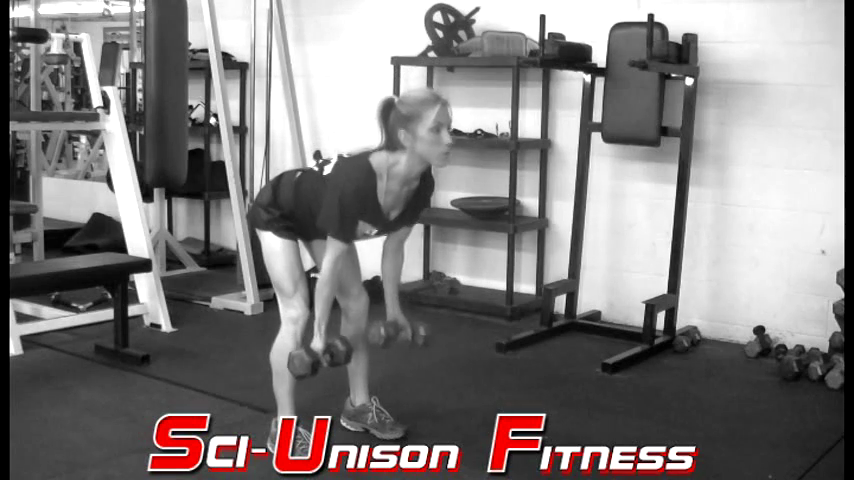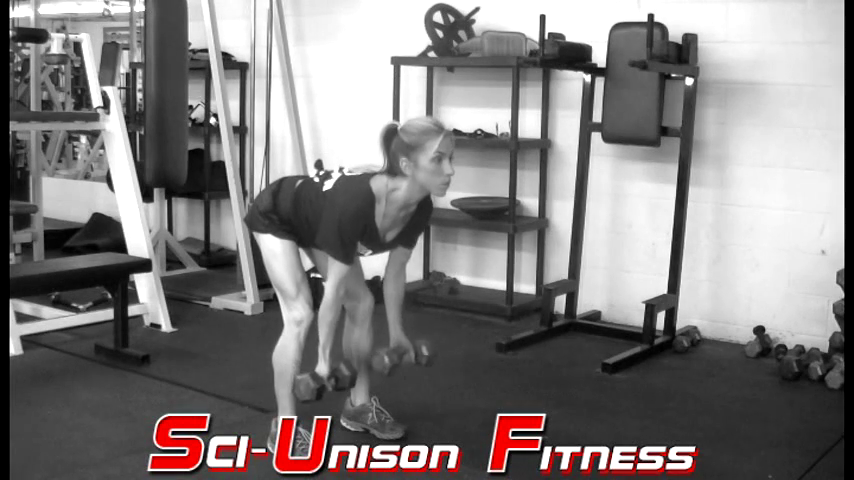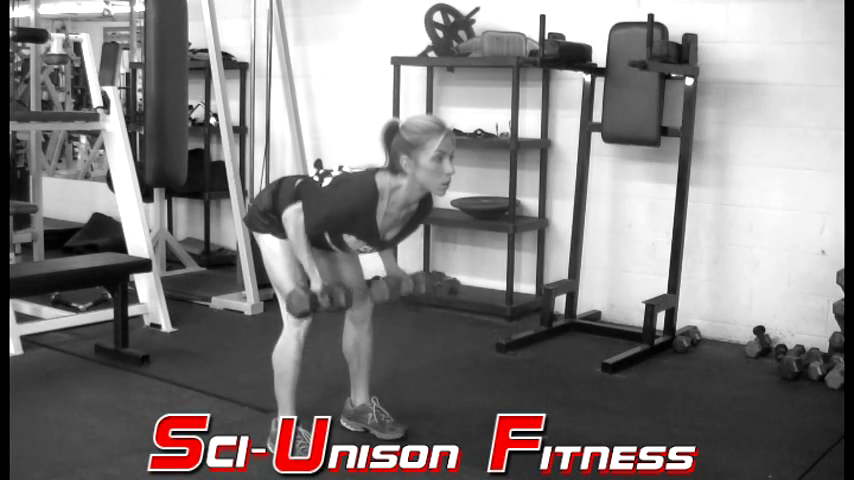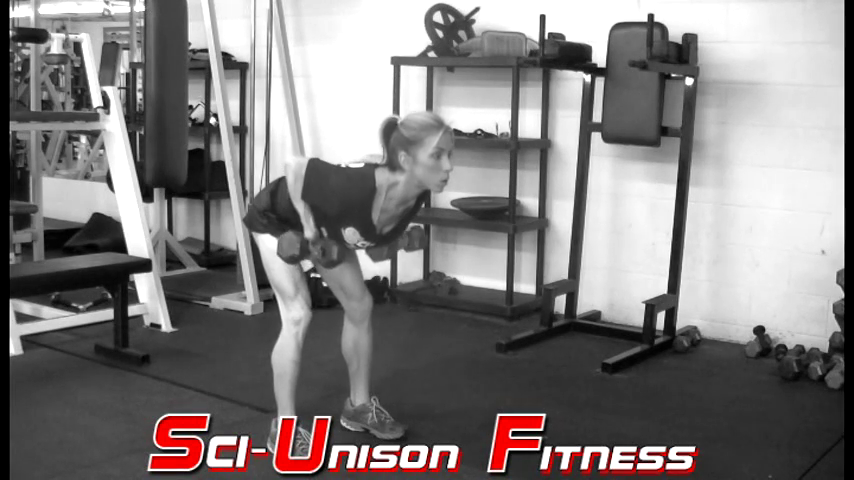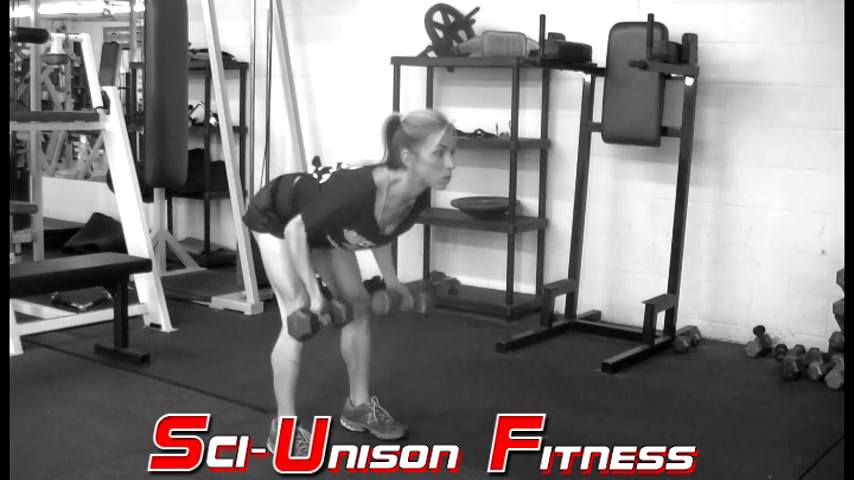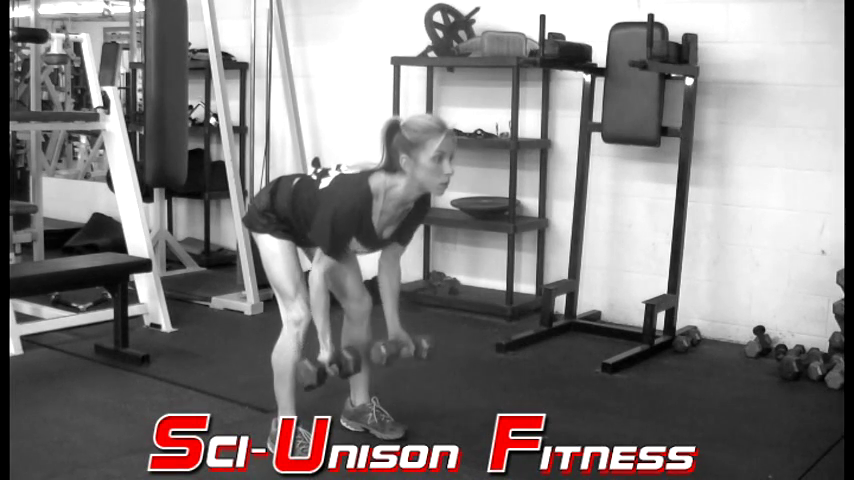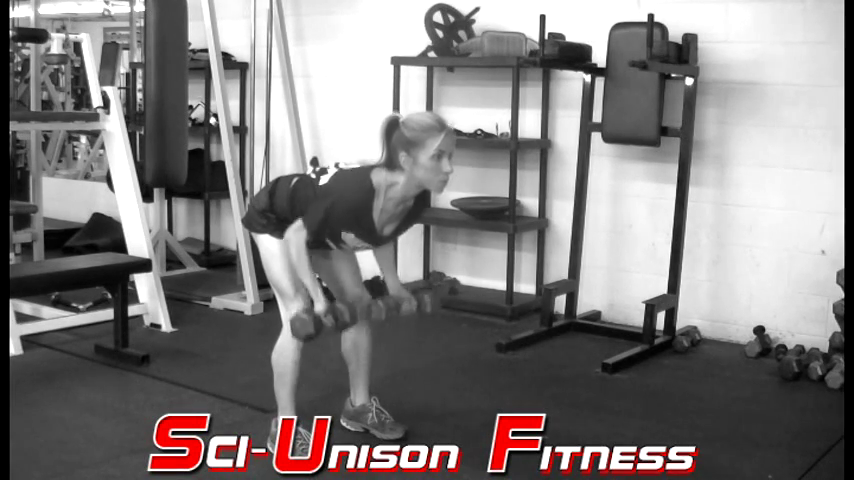
dt=0.5s
person 1, frame 1
left shoulder: (421, 183)
right shoulder: (356, 179)
left elbow: (394, 244)
right elbow: (334, 259)
left wrist: (393, 307)
right wrist: (320, 332)
left hip: (321, 218)
right hip: (279, 213)
left knee: (357, 303)
right knee: (296, 312)
left ankle: (359, 405)
right ankle: (283, 427)
person 1, frame 2
left shoulder: (419, 208)
right shoulder: (356, 203)
left elbow: (395, 269)
right elbow: (335, 284)
left wrist: (396, 333)
right wrist: (324, 357)
left hip: (317, 221)
right hip: (276, 217)
left knee: (362, 305)
right knee: (300, 314)
left ankle: (359, 405)
person 1, frame 3
left shoulder: (420, 204)
right shoulder: (360, 195)
right elbow: (292, 216)
left wrist: (391, 267)
right wrist: (314, 280)
left hip: (321, 224)
right hip: (277, 217)
left knee: (362, 305)
right knee: (301, 316)
left ankle: (360, 406)
person 1, frame 4
left shoulder: (416, 195)
right shoulder: (358, 187)
right elbow: (295, 167)
left wrist: (364, 231)
right wrist: (308, 224)
left hip: (325, 223)
right hip: (277, 216)
left knee: (360, 305)
right knee: (298, 315)
left ankle: (359, 406)
person 1, frame 5
left shoulder: (417, 198)
right shoulder: (358, 190)
left elbow: (378, 231)
right elbow: (295, 229)
left wrist: (391, 280)
right wrist: (314, 295)
left hip: (323, 226)
right hip: (276, 216)
left knee: (359, 307)
right knee: (298, 315)
left ankle: (359, 406)
person 1, frame 6
left shoulder: (416, 203)
right shoulder: (353, 199)
left elbow: (389, 263)
right elbow: (321, 274)
left wrist: (393, 326)
right wrist: (325, 344)
left hip: (317, 222)
right hip: (274, 217)
left knee: (359, 305)
right knee: (298, 314)
left ankle: (359, 406)
person 1, frame 7
left shoulder: (416, 199)
right shoulder: (355, 193)
left elbow: (382, 239)
right elbow: (295, 238)
left wrist: (394, 287)
right wrist: (318, 298)
left hip: (321, 226)
right hip: (275, 219)
left knee: (359, 304)
right knee: (299, 313)
left ankle: (359, 405)
